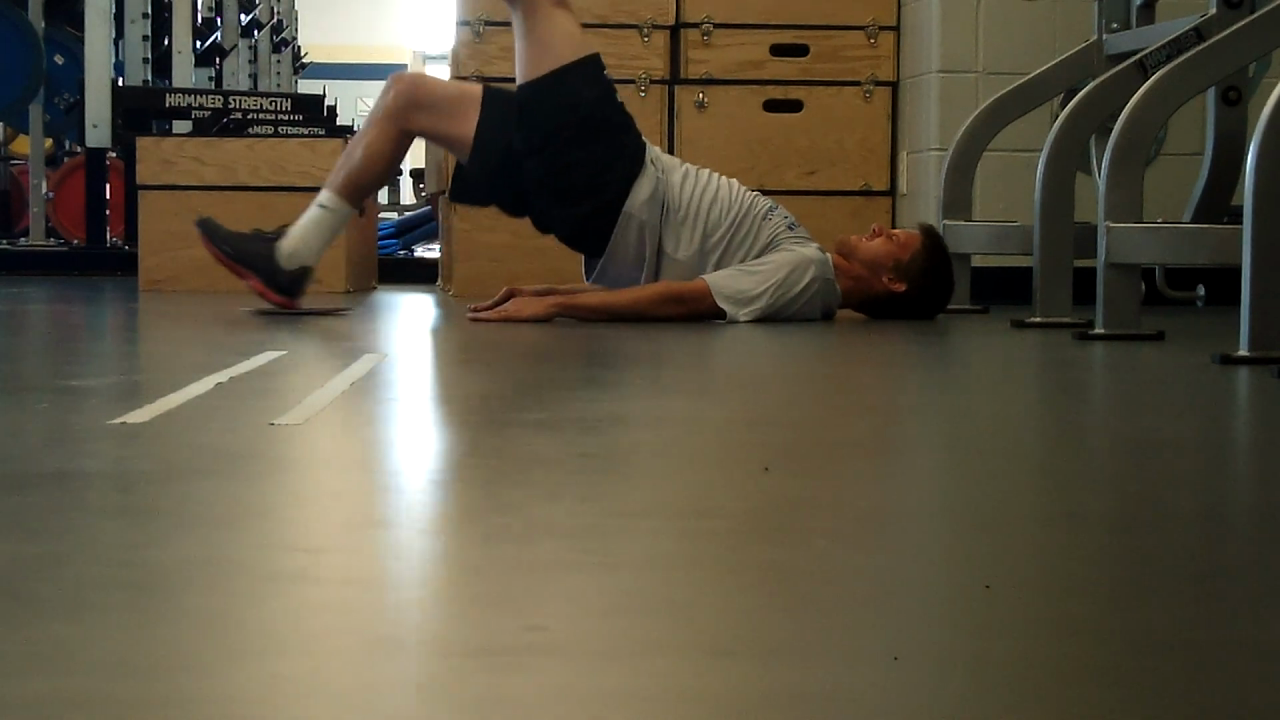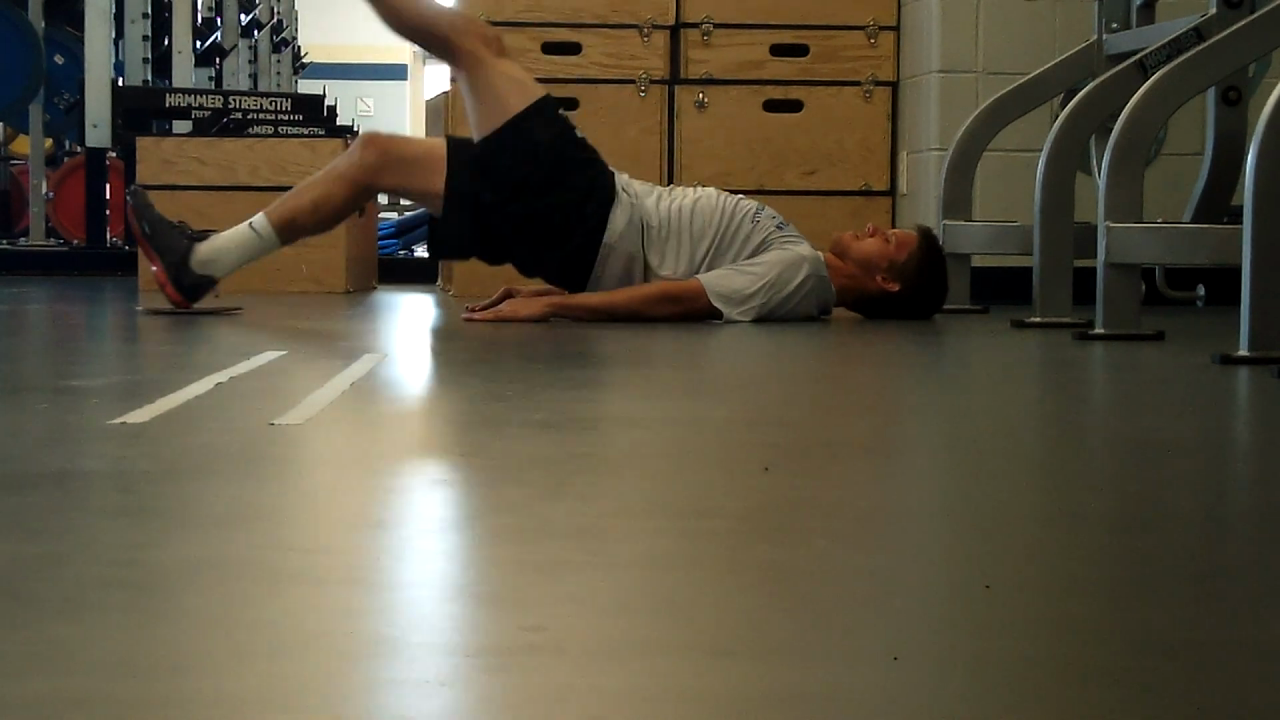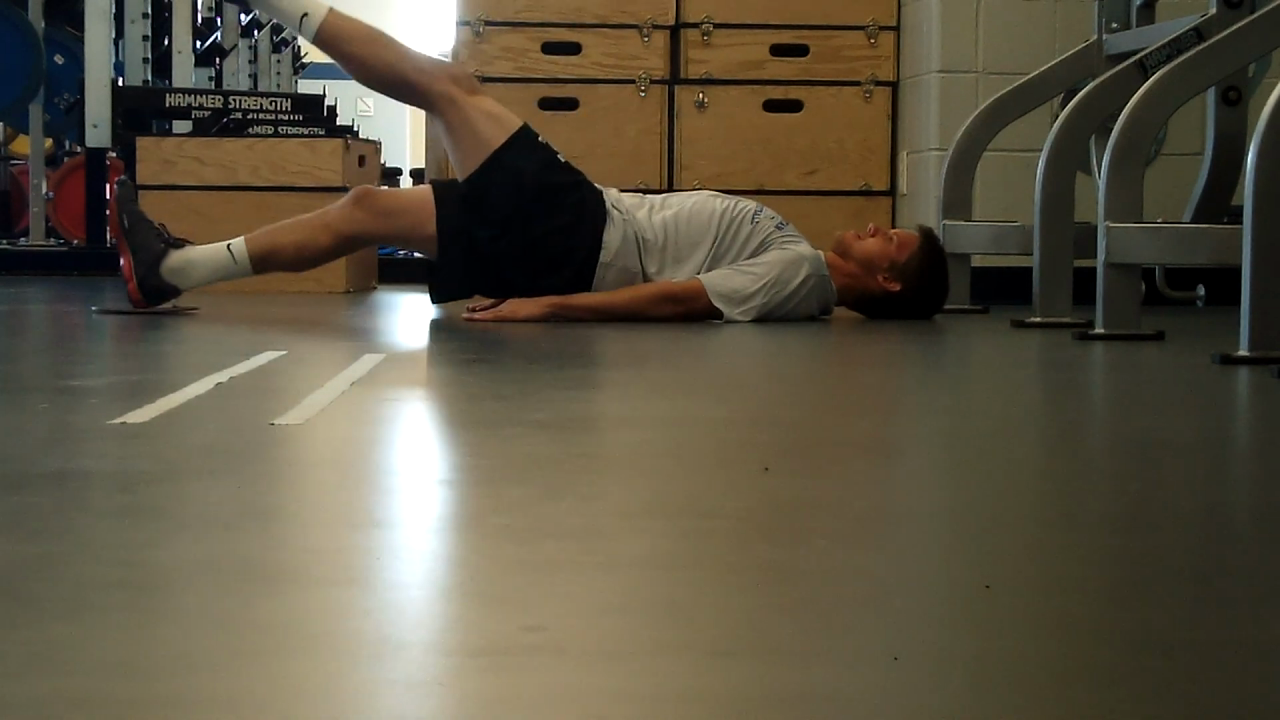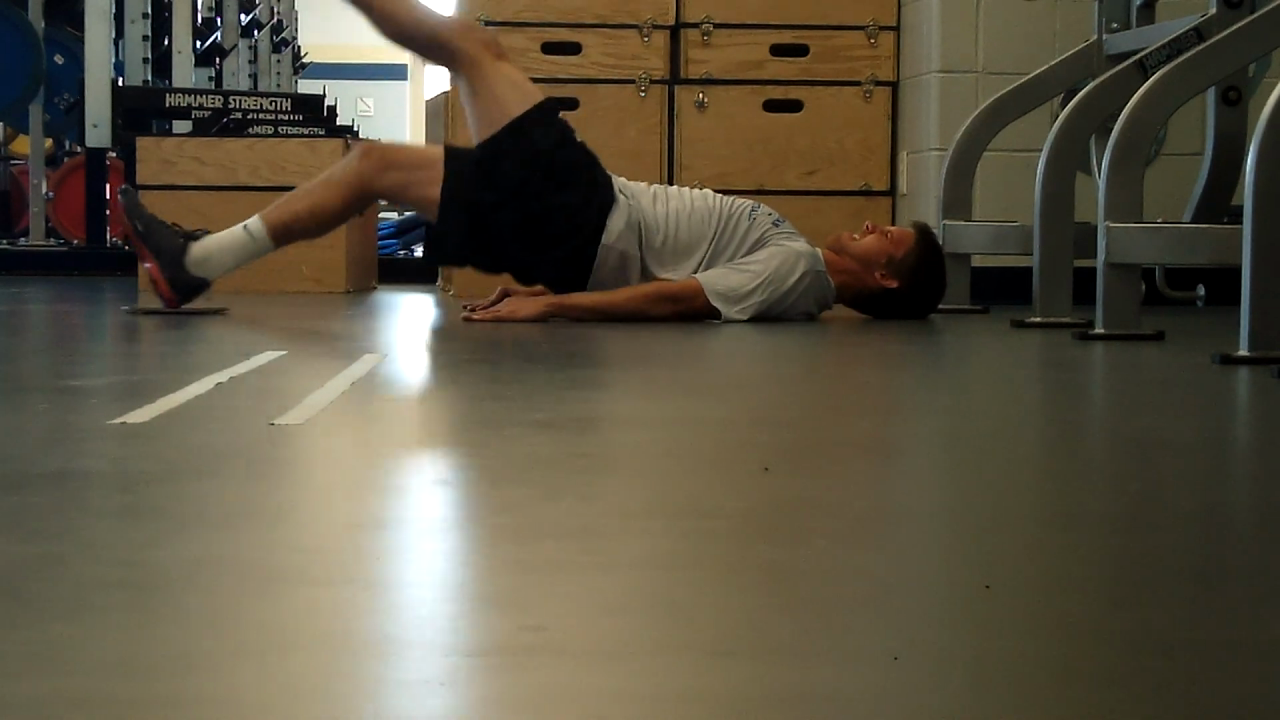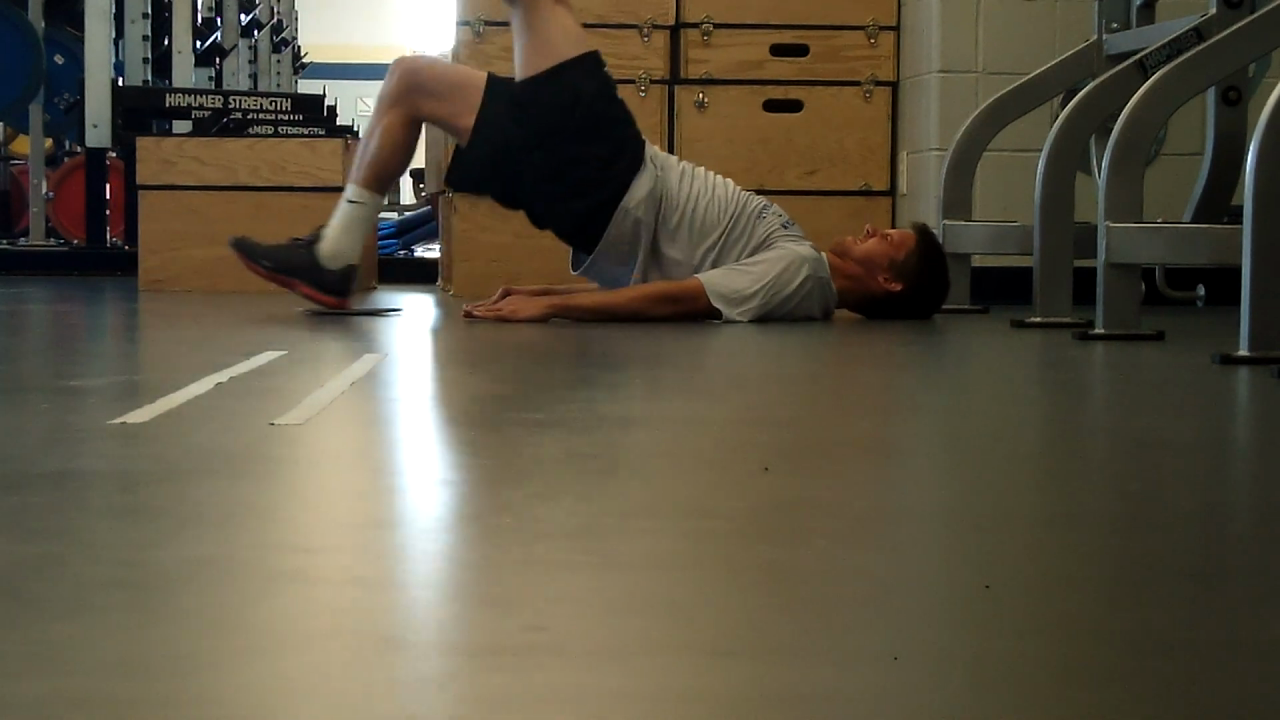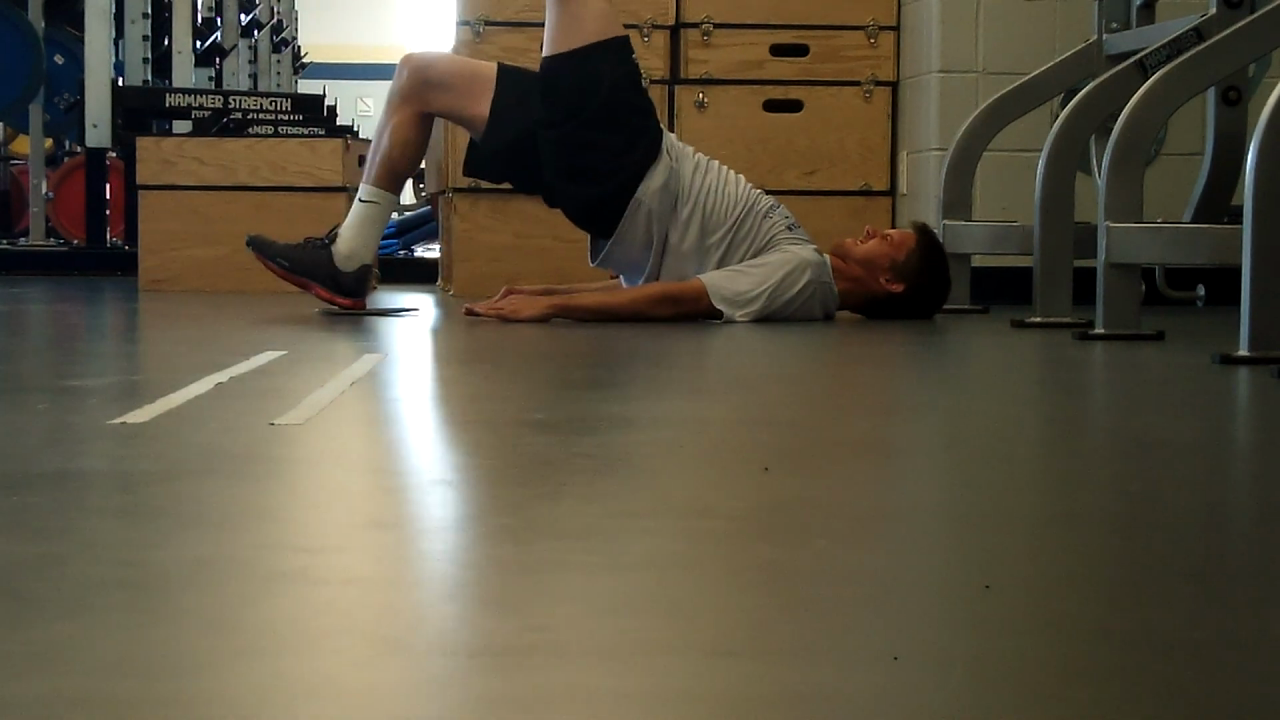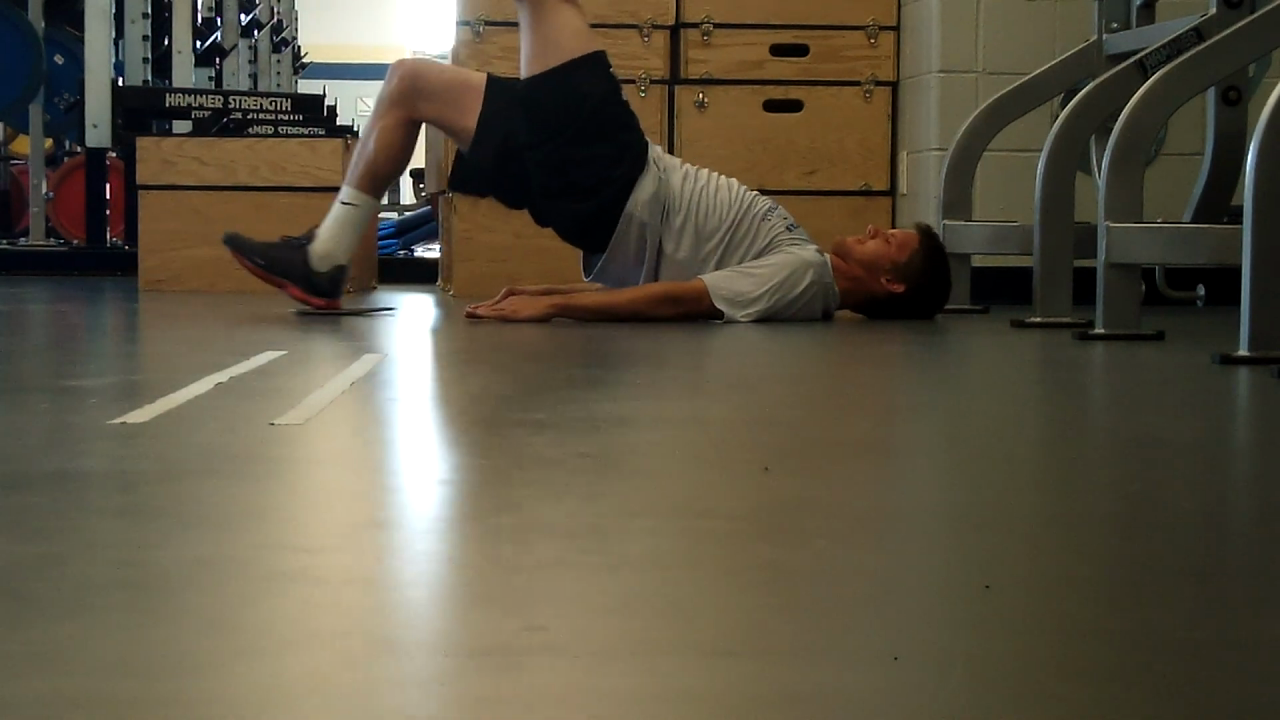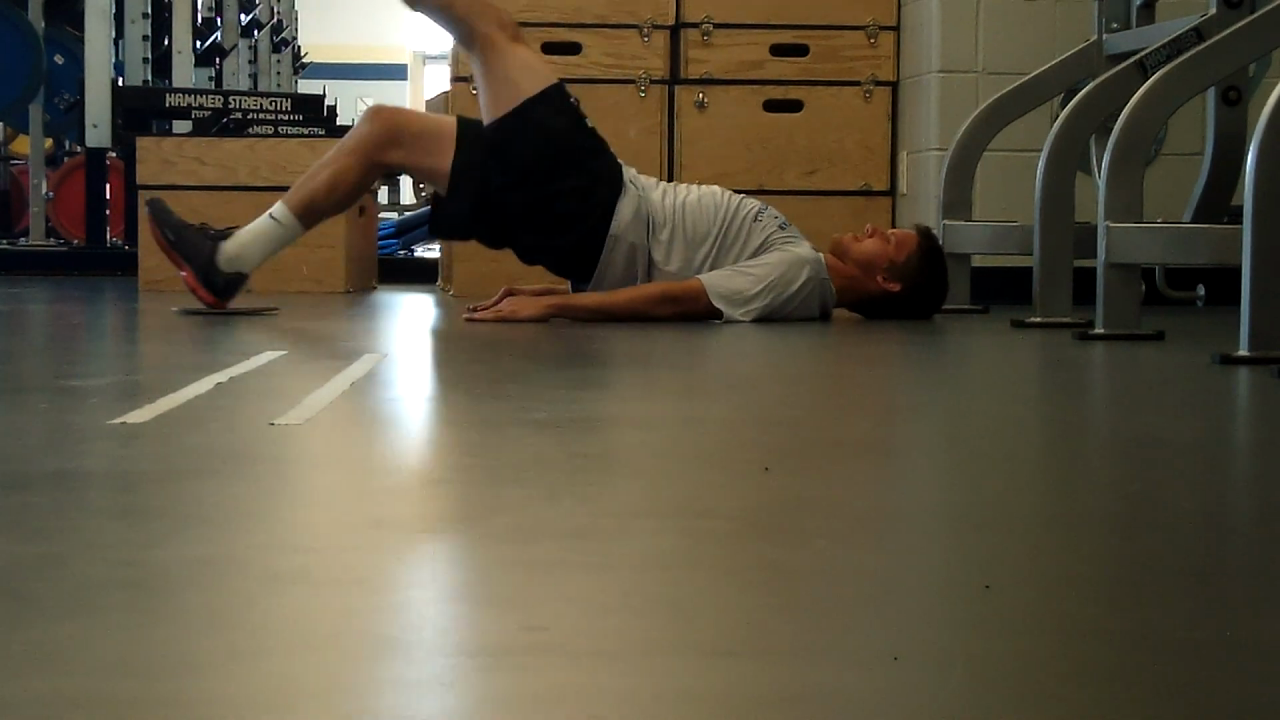
dt=0.3s
person 1, frame 1
left shoulder: (805, 277)
right shoulder: (808, 268)
left elbow: (682, 300)
left wrist: (557, 303)
right wrist: (556, 293)
right hip: (614, 189)
right knee: (408, 95)
right ankle: (294, 256)
person 1, frame 2
left shoulder: (798, 275)
right shoulder: (793, 265)
left elbow: (677, 299)
left wrist: (549, 306)
right wrist: (548, 284)
left hip: (589, 221)
right hip: (596, 223)
right knee: (374, 154)
right ankle: (200, 262)
person 1, frame 3
left shoulder: (799, 272)
right shoulder: (794, 265)
left elbow: (676, 299)
left wrist: (548, 305)
left hip: (583, 243)
right hip: (590, 226)
left knee: (450, 85)
right knee: (365, 210)
right ankle: (171, 272)
person 1, frame 4
left shoulder: (797, 272)
right shoulder: (792, 265)
left elbow: (677, 299)
left wrist: (550, 305)
right wrist: (544, 284)
left hip: (586, 228)
right hip: (588, 234)
right knee: (374, 166)
right ankle: (200, 262)
person 1, frame 5
left shoulder: (799, 273)
right shoulder: (800, 267)
left elbow: (680, 301)
left wrist: (552, 305)
left hip: (609, 182)
right hip: (612, 188)
right knee: (411, 81)
right ankle: (331, 258)
person 1, frame 6
left shoulder: (803, 277)
right shoulder: (798, 266)
left elbow: (681, 302)
left wrist: (555, 305)
right knee: (417, 78)
right ankle: (350, 257)
person 1, frame 7
left shoulder: (804, 276)
right shoulder: (803, 268)
left elbow: (681, 301)
left wrist: (554, 306)
right wrist: (554, 290)
right hip: (613, 188)
right knee: (410, 83)
right ankle: (326, 257)
person 1, frame 8
left shoulder: (799, 275)
right shoulder: (794, 266)
left elbow: (678, 300)
left wrist: (550, 306)
right wrist: (554, 288)
left hip: (593, 212)
right hip: (602, 217)
right knee: (383, 127)
right ankle: (229, 260)
